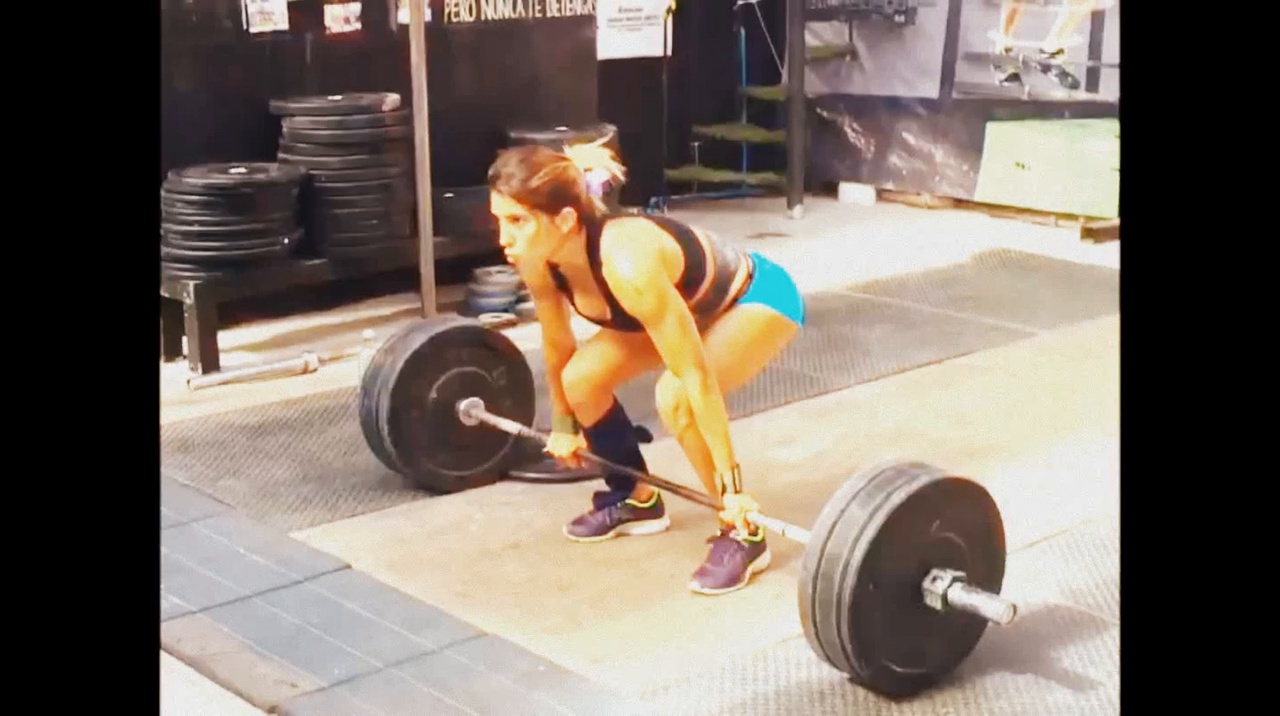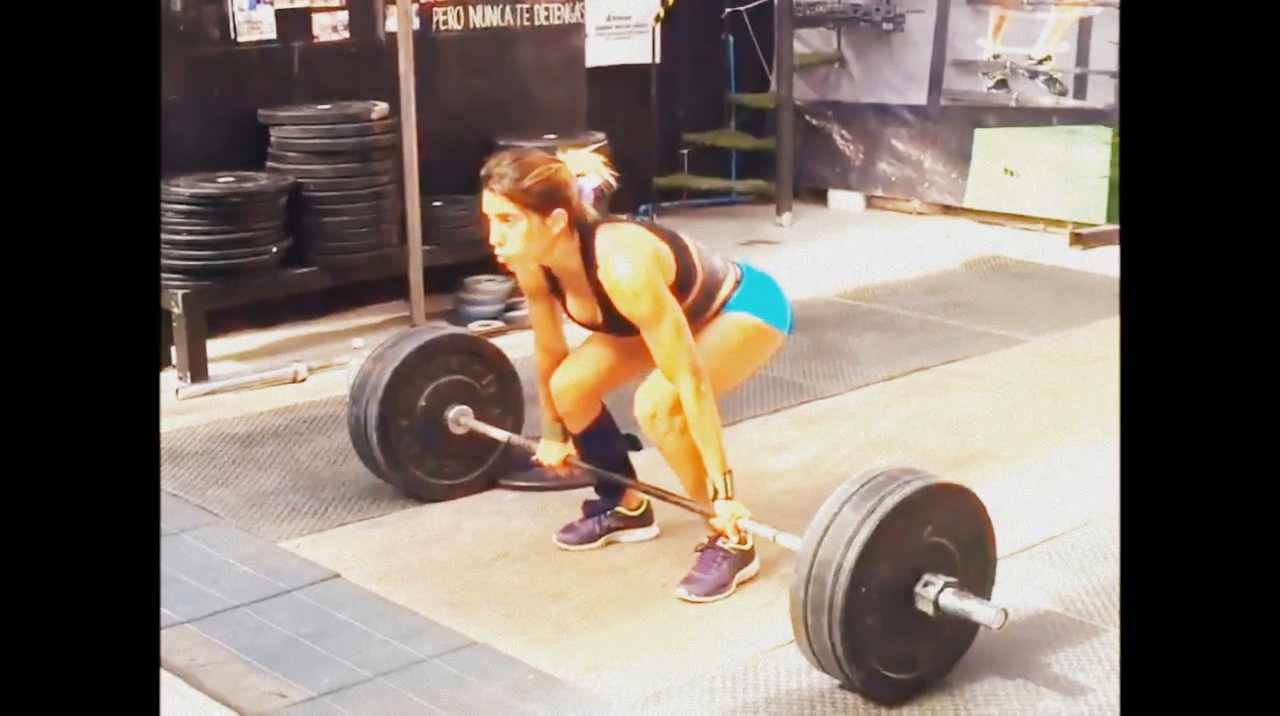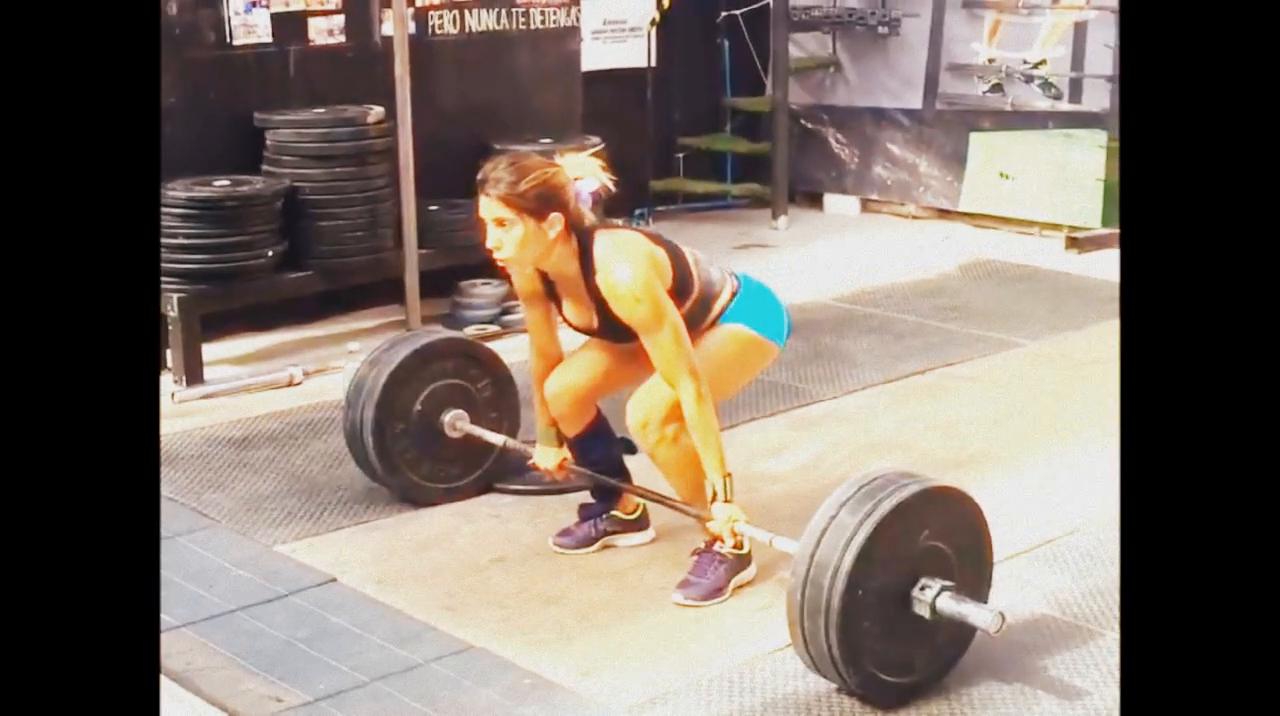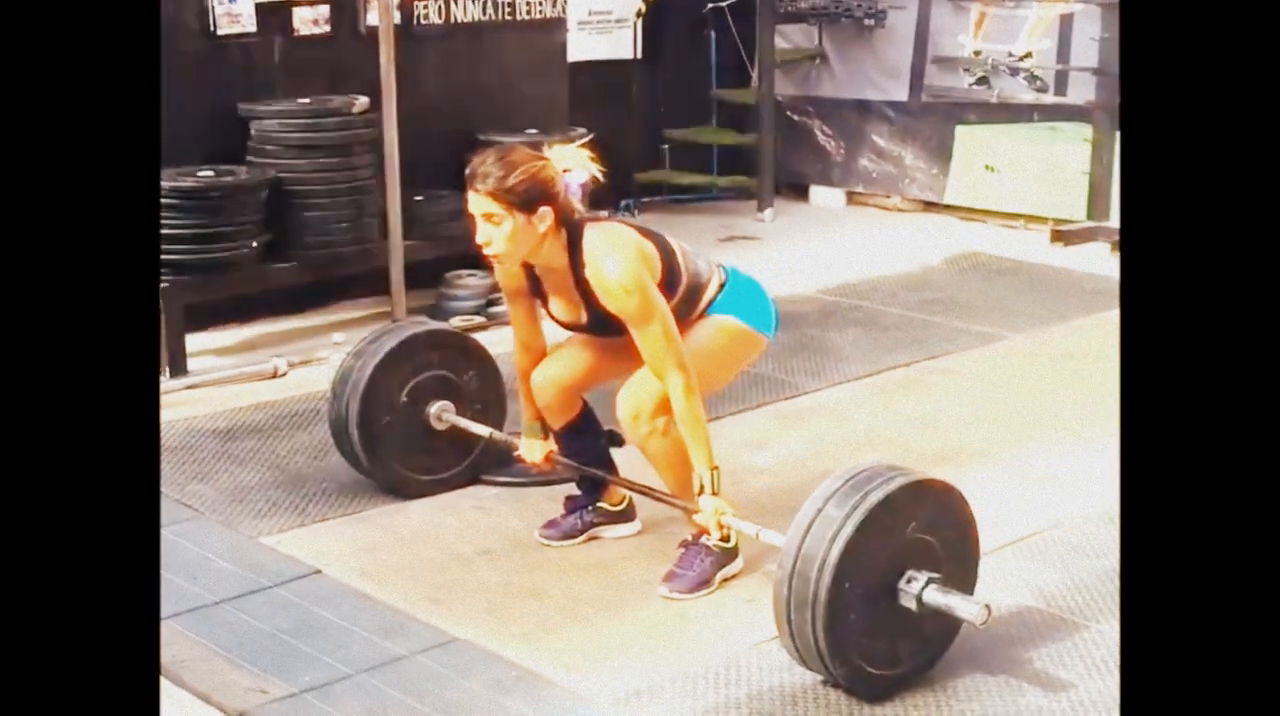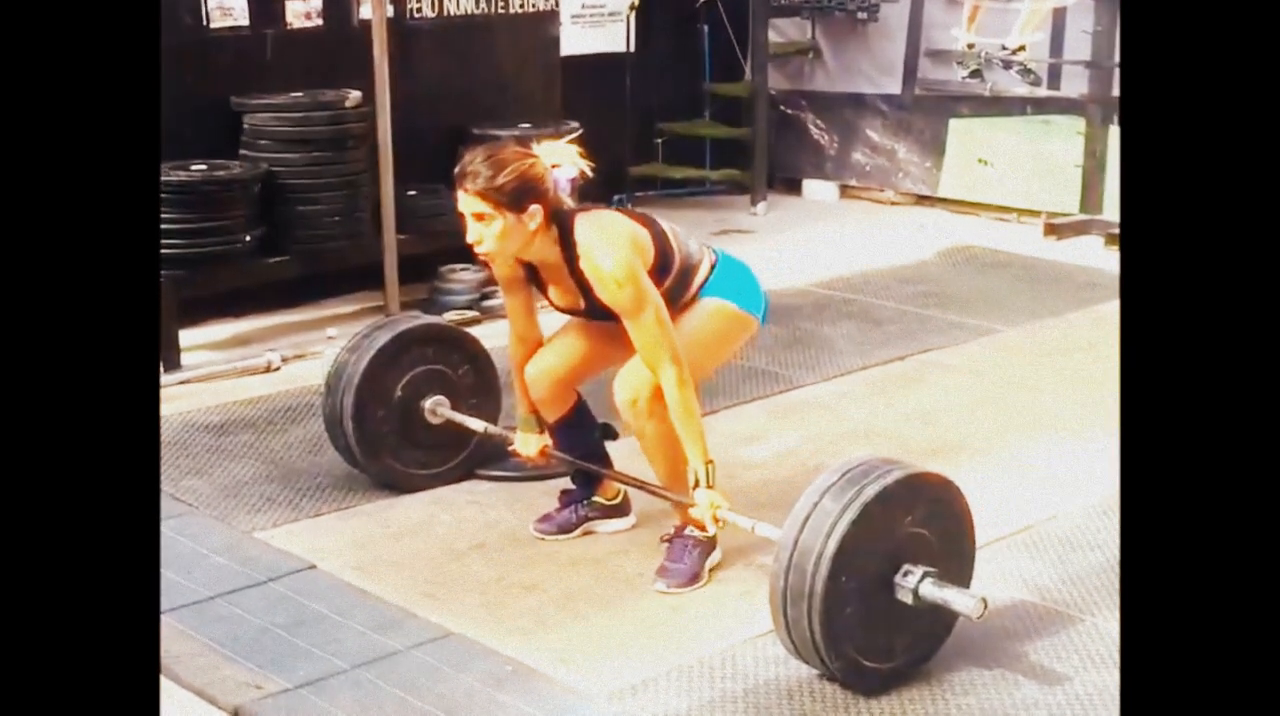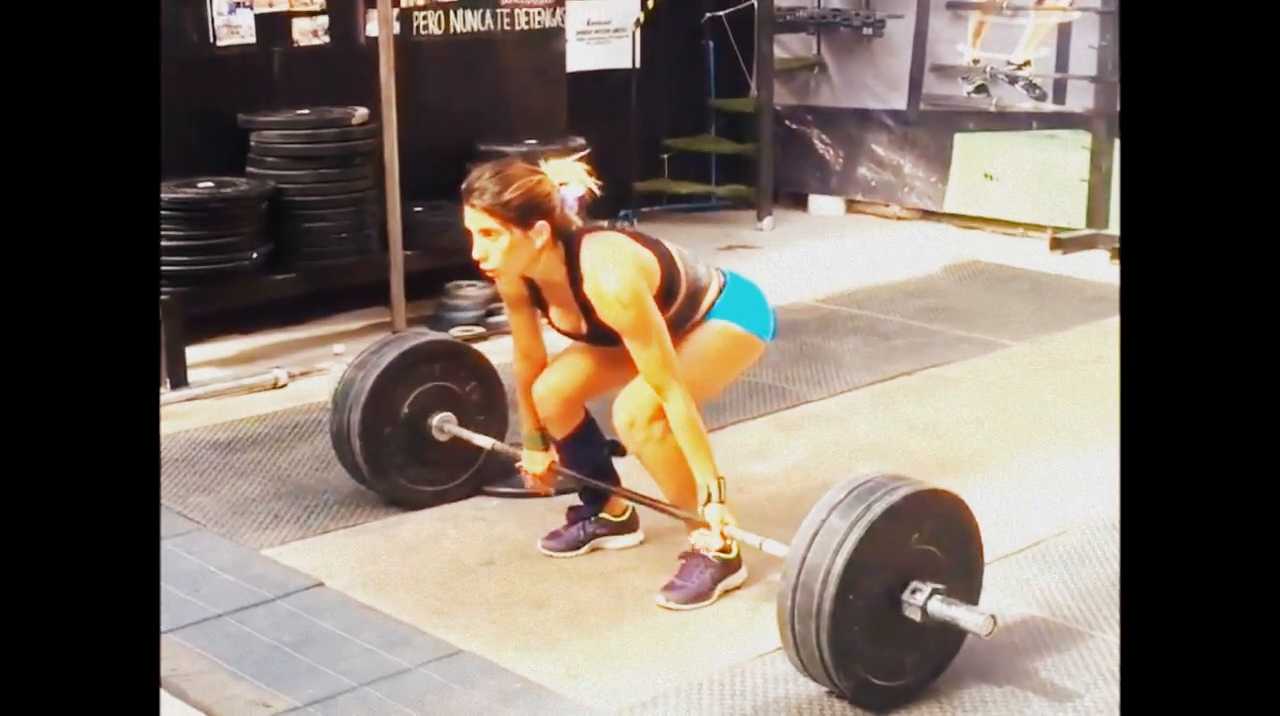
dt=0.4s
person 1, frame 1
left shoulder: (627, 265)
right shoulder: (537, 259)
left elbow: (696, 378)
right elbow: (558, 346)
left wrist: (731, 484)
right wrist: (564, 425)
left hip: (758, 298)
right hip: (691, 301)
left knee: (675, 397)
right knee: (581, 379)
left ankle: (740, 531)
right ankle: (637, 500)
person 1, frame 2
left shoulder: (622, 267)
right shoulder: (531, 261)
left elbow: (689, 382)
right elbow: (549, 350)
left wrist: (723, 491)
right wrist: (553, 432)
left hip: (746, 306)
right hip: (680, 309)
left knee: (656, 405)
right knee: (569, 385)
left ankle: (730, 541)
right ankle: (626, 507)
person 1, frame 3
left shoulder: (620, 272)
right shoulder: (528, 267)
left elbow: (688, 386)
right elbow: (545, 355)
left wrist: (721, 494)
right wrist: (548, 437)
left hip: (743, 316)
right hip: (677, 317)
left knee: (647, 414)
right knee: (563, 391)
left ankle: (728, 546)
right ankle: (622, 512)
person 1, frame 4
left shoulder: (609, 266)
right shoulder: (513, 262)
left elbow: (678, 379)
right elbow: (528, 350)
left wrist: (708, 487)
right wrist: (532, 430)
left hip: (730, 309)
right hip: (665, 310)
left knee: (638, 406)
right knee: (550, 383)
left ankle: (714, 540)
right ankle: (608, 503)
person 1, frame 5
left shoulder: (602, 256)
right shoulder: (509, 253)
left elbow: (670, 370)
right elbow: (524, 341)
left wrist: (702, 478)
right wrist: (528, 422)
left hip: (721, 292)
right hip: (658, 296)
left knee: (635, 391)
right knee: (544, 375)
left ankle: (696, 529)
right ankle: (601, 497)
person 1, frame 6
left shoulder: (607, 279)
right shoulder: (516, 272)
left elbow: (672, 392)
right elbow: (528, 361)
left wrist: (712, 496)
right wrist: (534, 442)
left hip: (729, 313)
right hip: (663, 316)
left knee: (635, 411)
right knee: (552, 393)
left ankle: (716, 549)
right ankle: (610, 514)
